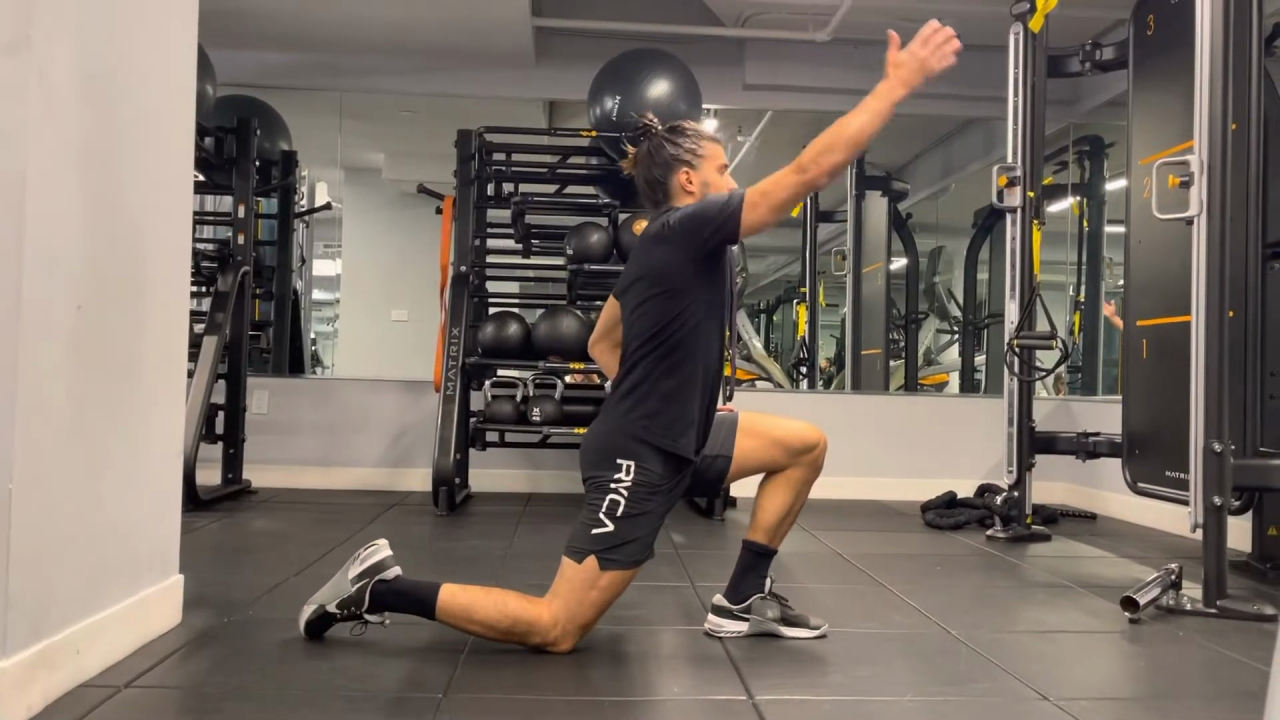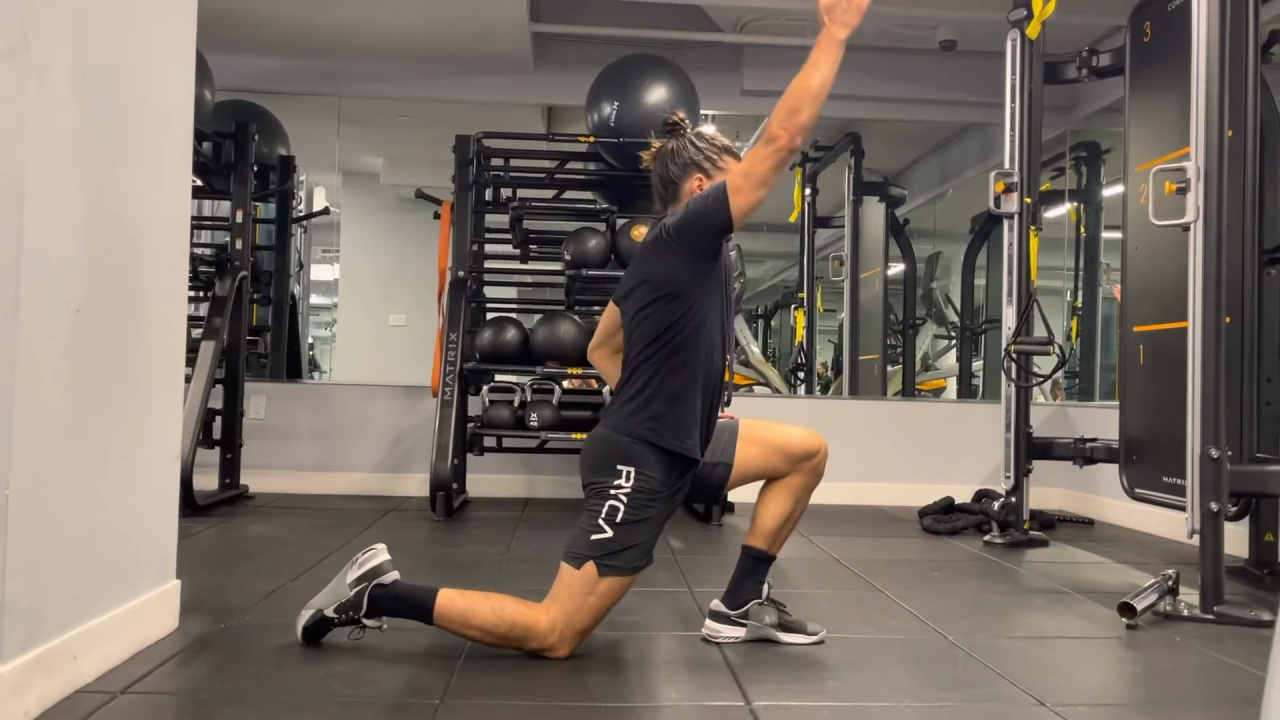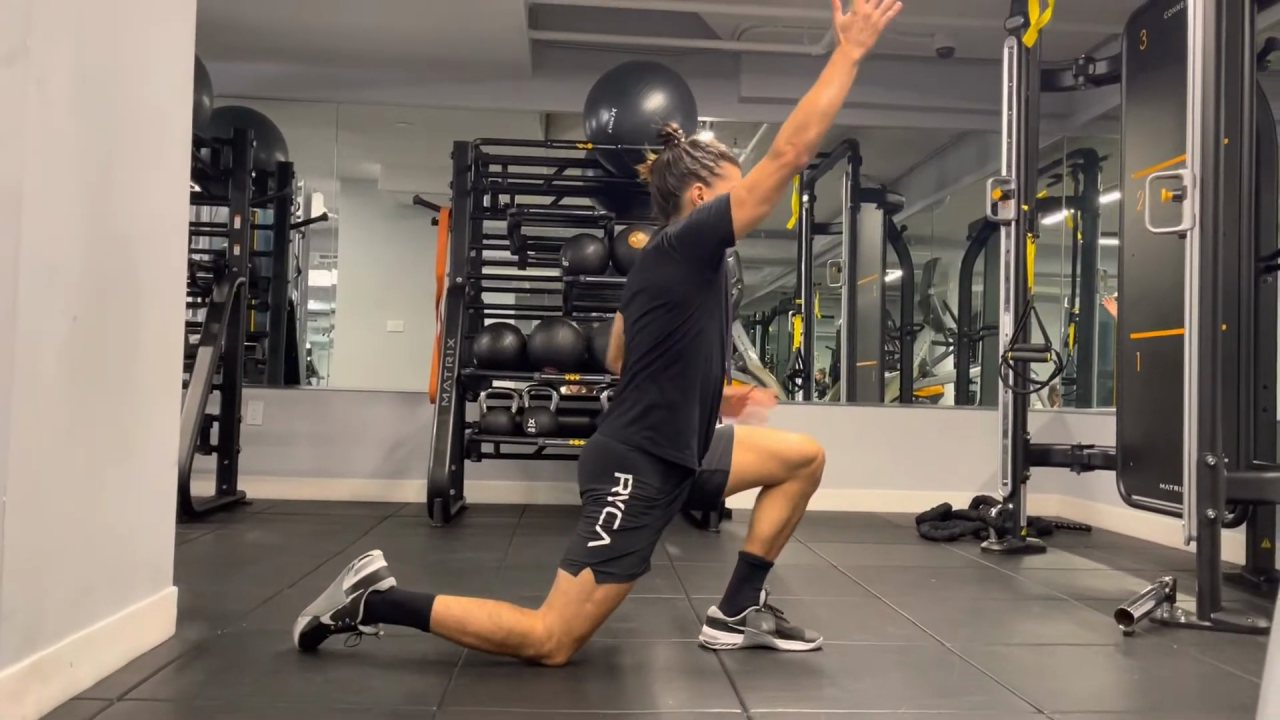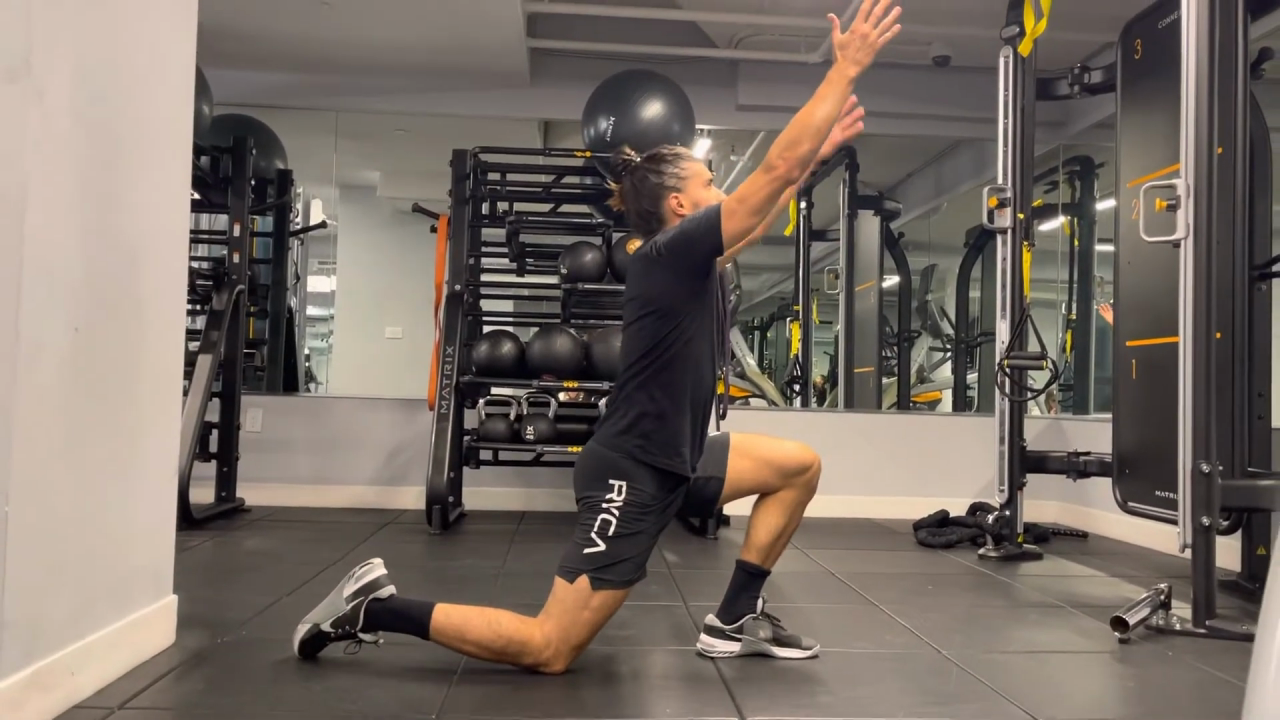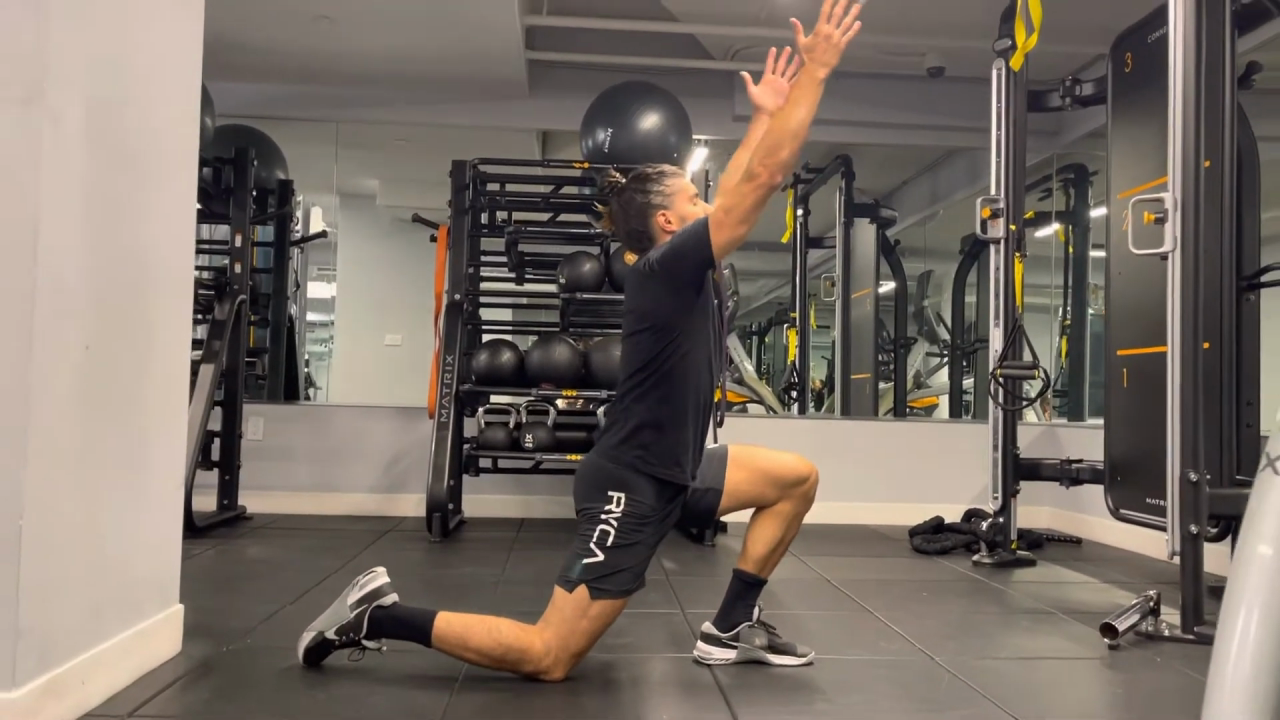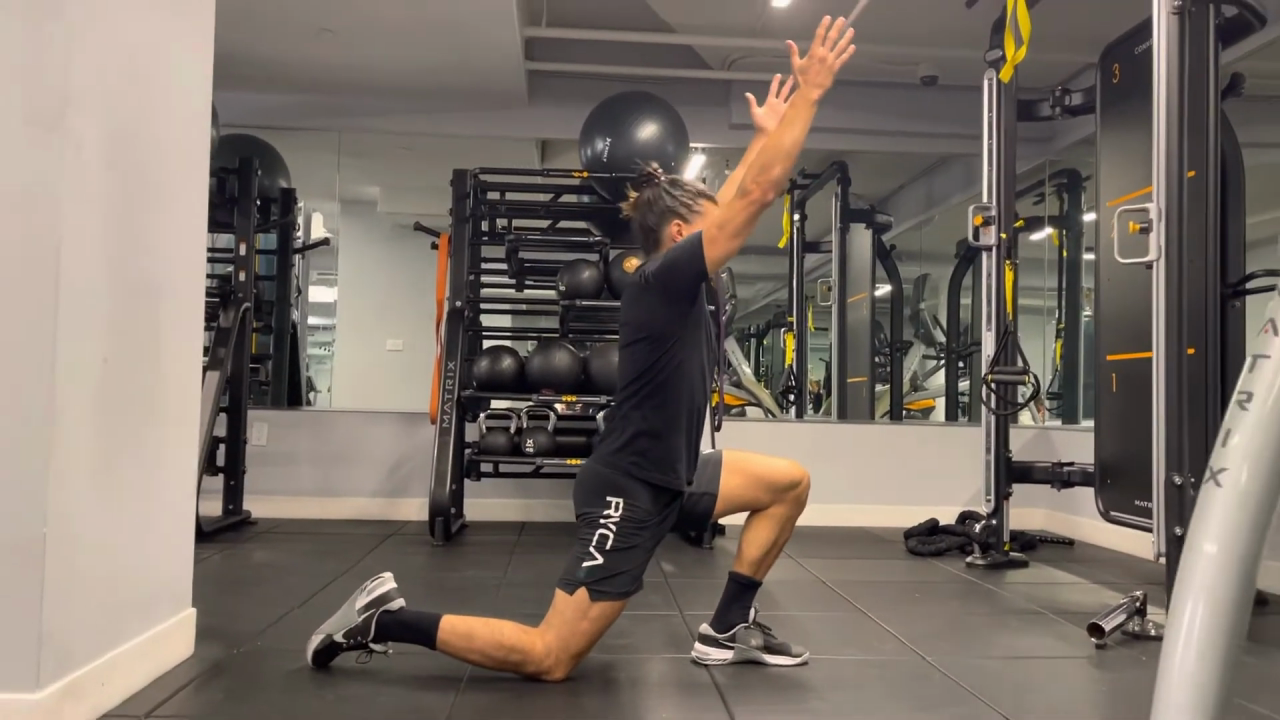
dt=0.4s
person 1, frame 1
left shoulder: (664, 246)
right shoulder: (688, 232)
left elbow: (602, 343)
right elbow: (808, 171)
right wrist: (897, 83)
left hip: (667, 438)
right hip: (638, 460)
left knee: (804, 445)
right knee: (556, 629)
left ankle: (741, 599)
right ankle: (382, 588)
person 1, frame 2
left shoulder: (666, 252)
right shoulder: (686, 235)
left elbow: (601, 349)
right elbow: (783, 139)
left hip: (668, 443)
right hip: (640, 463)
left knee: (805, 452)
right knee: (553, 634)
left ankle: (740, 605)
right ankle: (378, 595)
person 1, frame 3
left shoulder: (668, 260)
right shoulder: (687, 245)
right elbow: (789, 153)
left wrist: (717, 395)
left hip: (666, 450)
right hip: (637, 468)
left knee: (801, 459)
right knee: (549, 642)
left ankle: (737, 612)
right ankle: (376, 600)
person 1, frame 4
left shoulder: (678, 262)
right shoulder: (671, 254)
left elbow: (763, 200)
right elbow: (777, 172)
left wrist: (818, 140)
right wrist: (847, 66)
left hip: (667, 458)
right hip: (631, 474)
left knee: (799, 465)
right knee: (548, 650)
left ankle: (735, 619)
right ankle: (379, 608)
person 1, frame 5
left shoulder: (675, 271)
right shoulder: (667, 268)
left elbow: (738, 191)
right elbow: (764, 178)
left wrist: (765, 113)
right wrist: (817, 71)
left hip: (666, 471)
right hip: (631, 486)
left knee: (796, 478)
right knee: (548, 658)
left ankle: (732, 627)
right ankle: (380, 615)
person 1, frame 6
left shoulder: (671, 284)
right shoulder: (664, 280)
left elbow: (731, 203)
right elbow: (755, 196)
left wrist: (765, 132)
right wrist: (810, 92)
left hip: (664, 476)
right hip: (630, 492)
left knee: (788, 483)
right knee: (550, 659)
left ankle: (728, 628)
right ankle: (385, 622)
